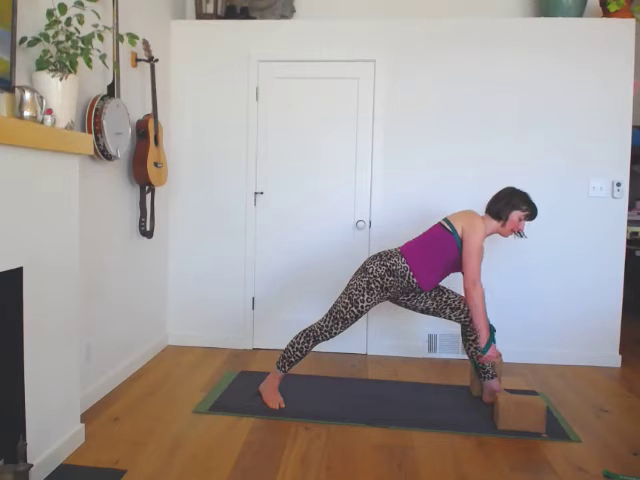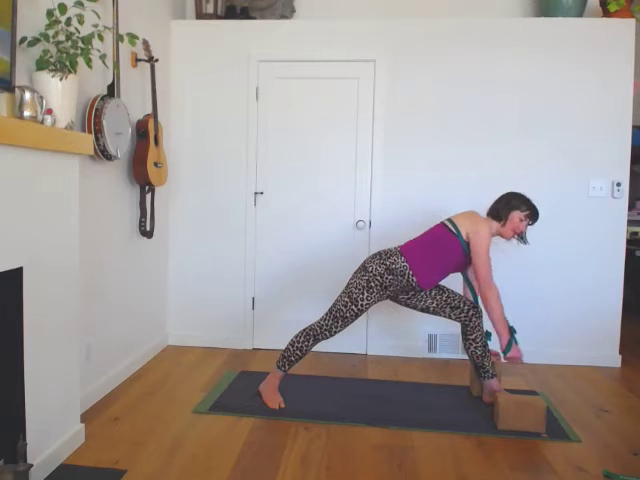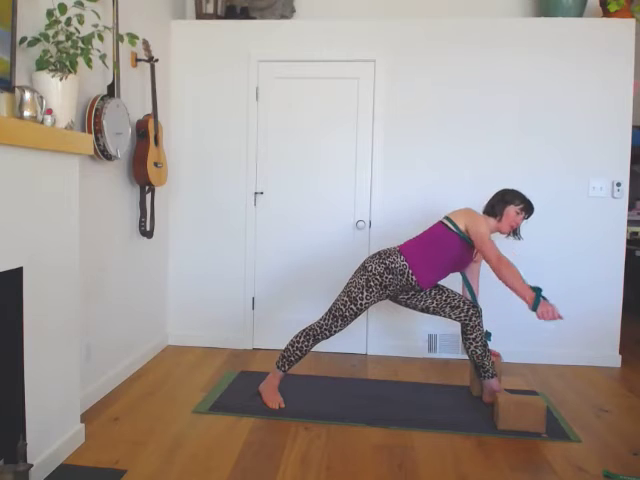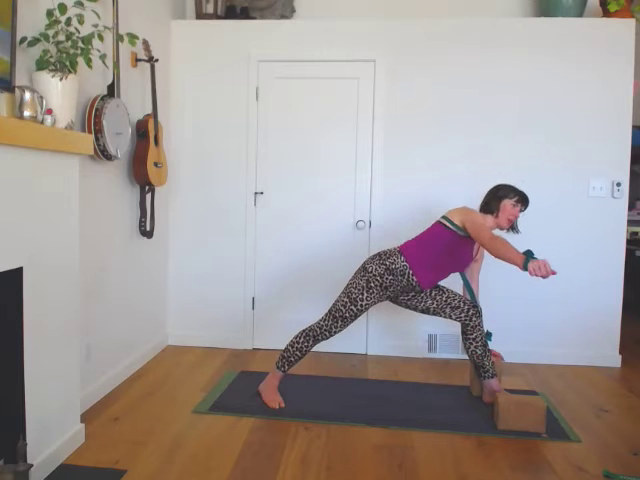
dt=0.4s
person 1, frame 1
left shoulder: (475, 239)
right shoulder: (473, 222)
left elbow: (471, 293)
right elbow: (472, 286)
left wrist: (484, 336)
right wrist: (485, 340)
left hip: (408, 287)
right hip: (385, 272)
left knee: (466, 311)
right knee: (329, 326)
left ankle: (490, 386)
right ankle: (271, 381)
person 1, frame 2
left shoulder: (477, 243)
right shoulder: (477, 224)
left elbow: (472, 294)
right elbow: (487, 288)
left wrist: (480, 344)
right wrist: (506, 339)
left hip: (408, 286)
right hip: (385, 270)
left knee: (470, 311)
right knee: (329, 325)
left ankle: (490, 386)
right ankle: (271, 381)
person 1, frame 3
left shoulder: (477, 247)
right shoulder: (472, 218)
left elbow: (470, 295)
right elbow: (499, 263)
left wrist: (480, 344)
right wrist: (534, 299)
left hip: (409, 286)
right hip: (386, 269)
left knee: (470, 311)
right knee: (329, 325)
left ankle: (490, 386)
right ankle: (271, 381)
person 1, frame 4
left shoulder: (477, 249)
right shoulder: (467, 215)
left elbow: (471, 297)
right elbow: (492, 242)
left wrist: (480, 344)
right wrist: (526, 262)
left hip: (410, 288)
right hip: (387, 271)
left knee: (470, 312)
right knee: (329, 325)
left ankle: (490, 386)
right ankle: (271, 381)
